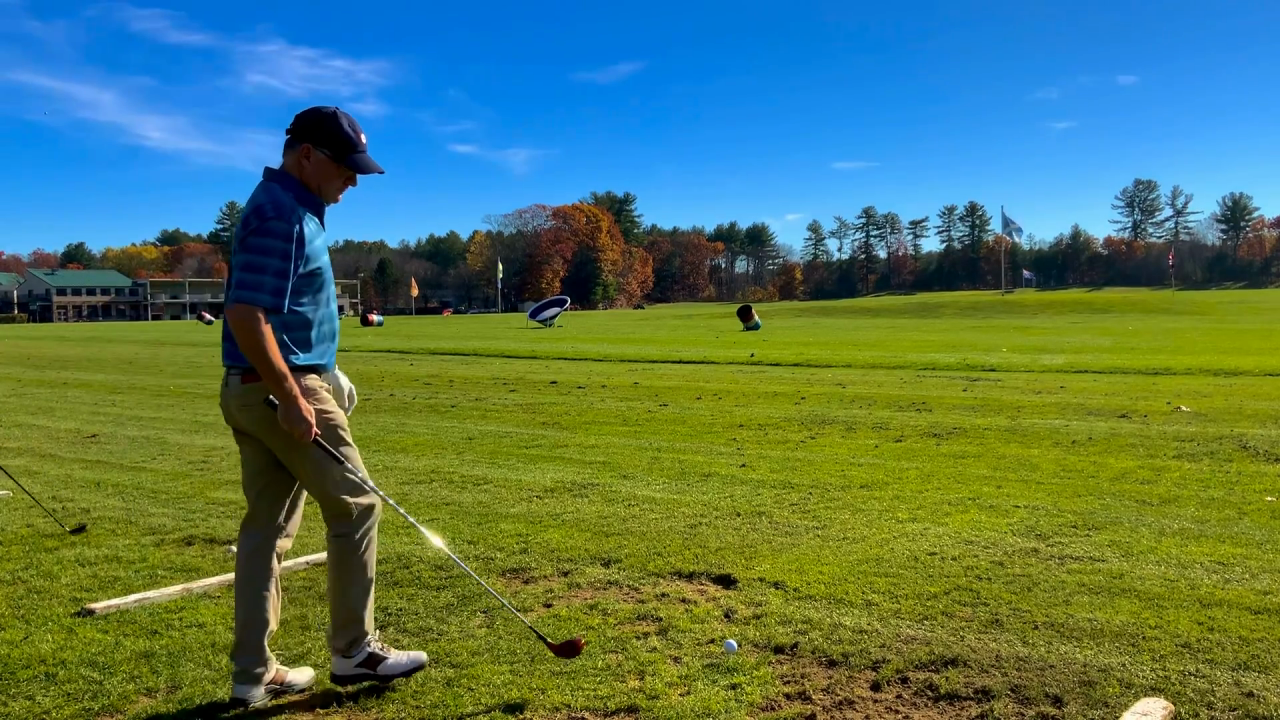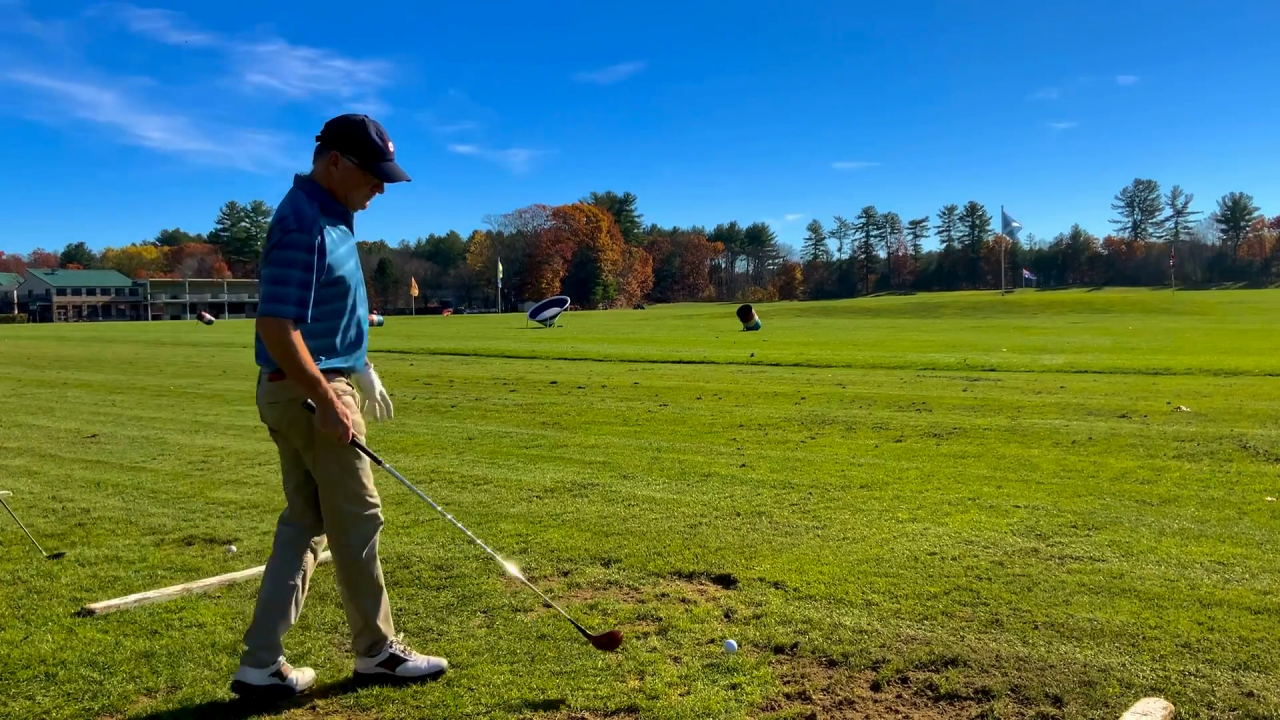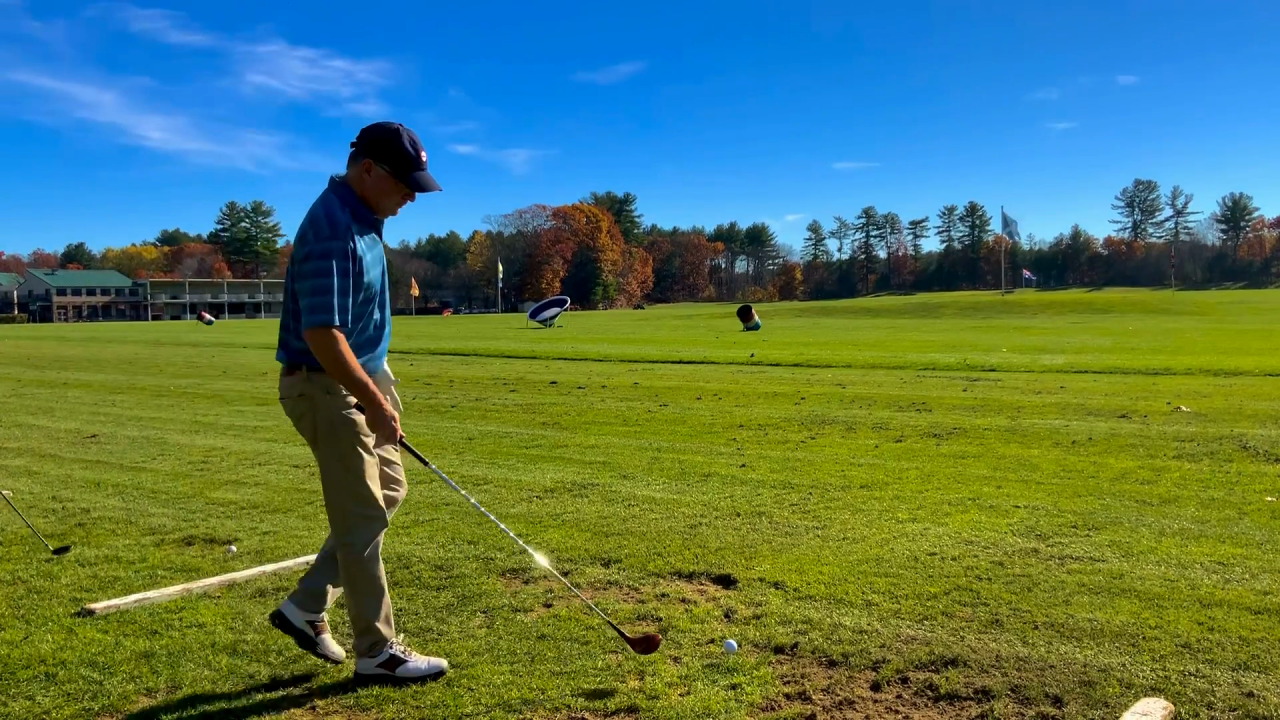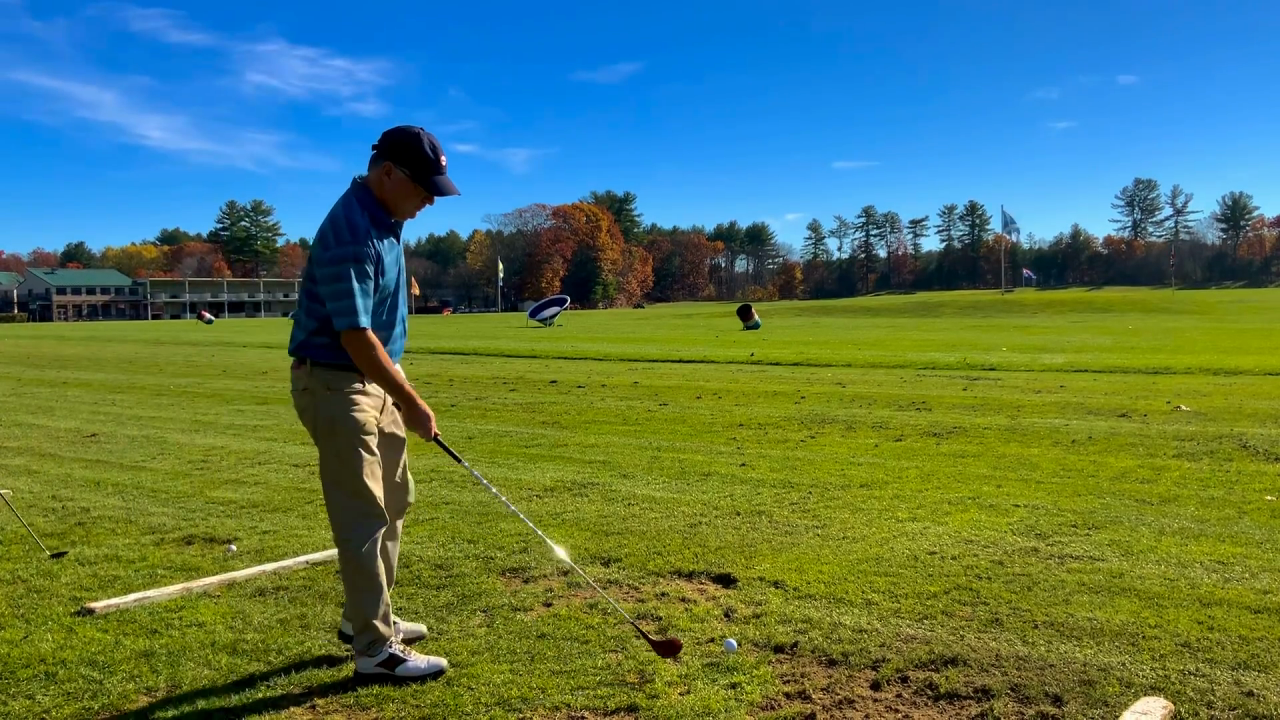
dt=0.2s
person 1, frame 1
left shoulder: (284, 206)
right shoulder: (281, 215)
right elbow: (244, 315)
left wrist: (328, 369)
right wrist: (293, 398)
left hip: (250, 392)
right hip: (282, 393)
left knee: (265, 528)
right knee: (354, 510)
left ankle: (251, 673)
right ankle: (356, 650)
person 1, frame 2
left shoulder: (328, 215)
right shoulder: (305, 225)
right elbow: (275, 327)
left wrist: (361, 371)
right wrist: (330, 402)
left hip: (304, 391)
right hip: (311, 395)
left knee: (304, 521)
right knee: (356, 522)
left ankle: (261, 661)
right ankle: (376, 651)
person 1, frame 3
left shoulder: (359, 217)
right shoulder: (334, 230)
right elbow: (321, 335)
left wrist: (376, 373)
right wrist: (375, 402)
left hip: (345, 384)
right hip: (326, 389)
left knee: (387, 490)
right knee: (362, 519)
left ankle: (306, 606)
right ankle: (376, 651)
person 1, frame 4
left shoulder: (383, 219)
right shoulder: (352, 233)
right elbow: (356, 336)
left wrist: (395, 377)
right wrist: (410, 401)
left hip: (366, 381)
right hip: (335, 384)
left knee: (392, 501)
right knee: (363, 517)
left ankle: (369, 617)
right ankle: (375, 649)
